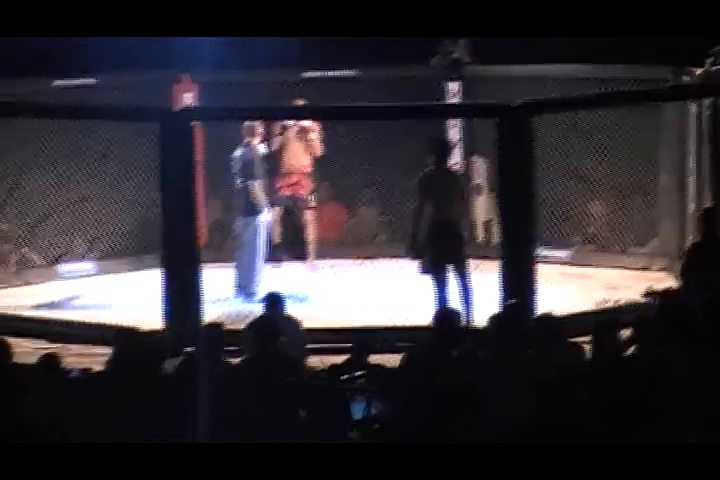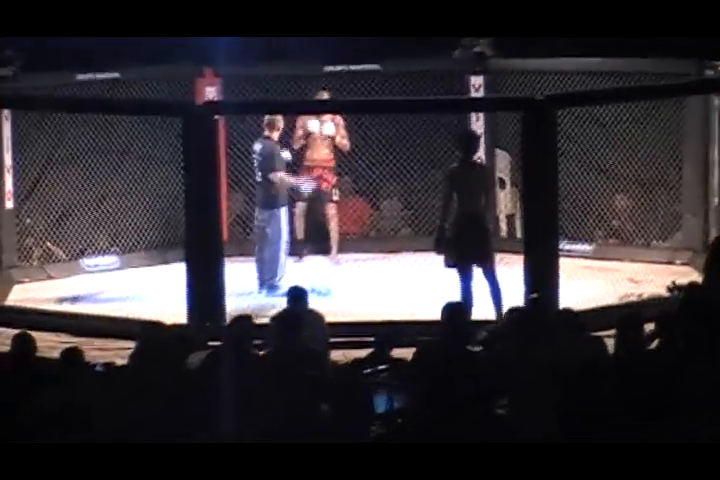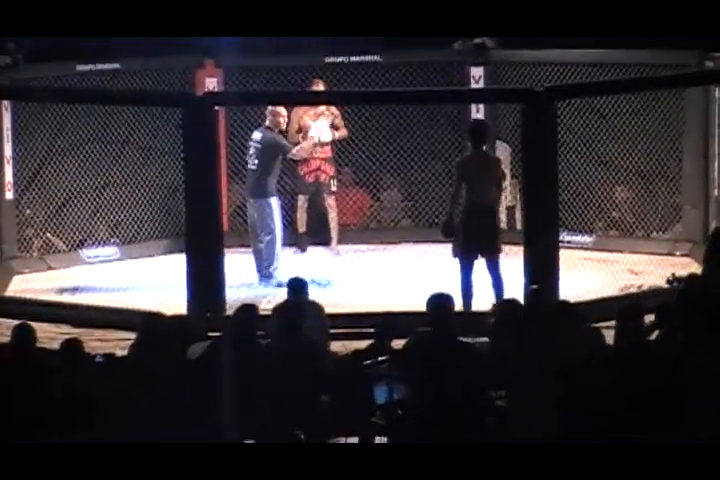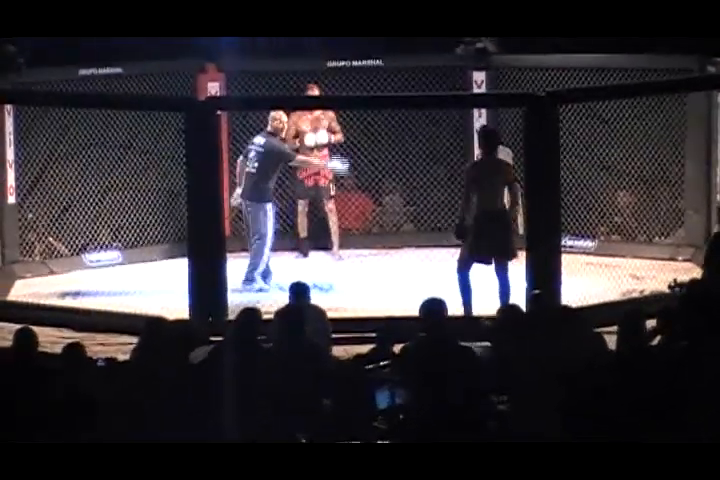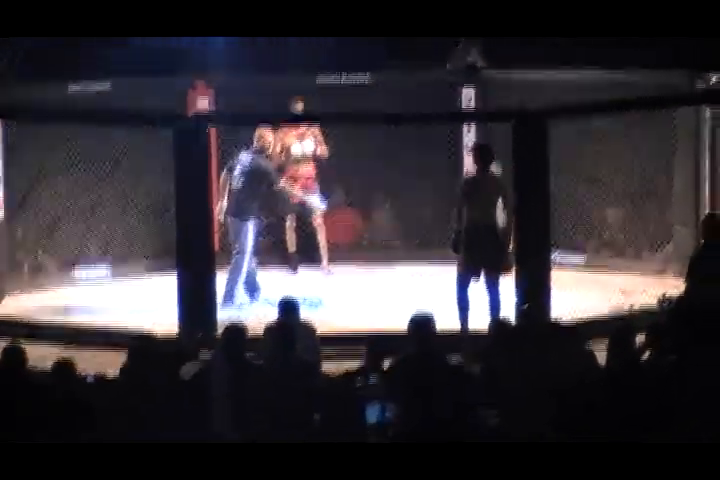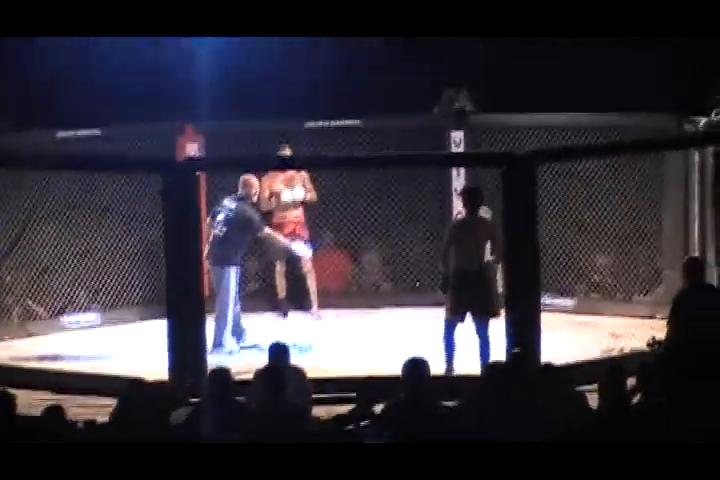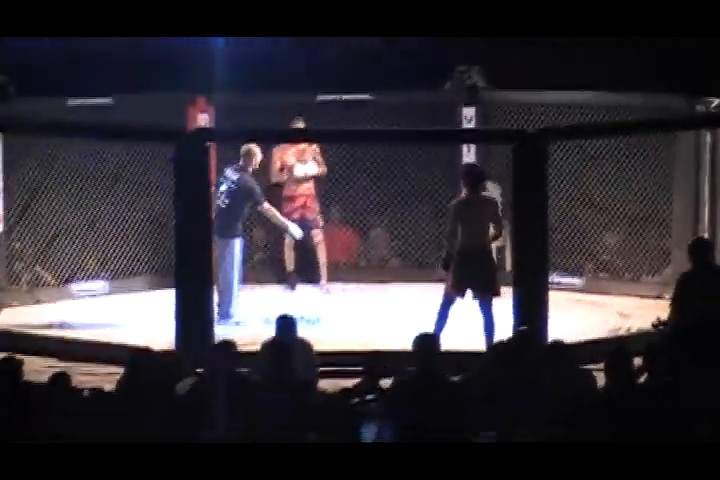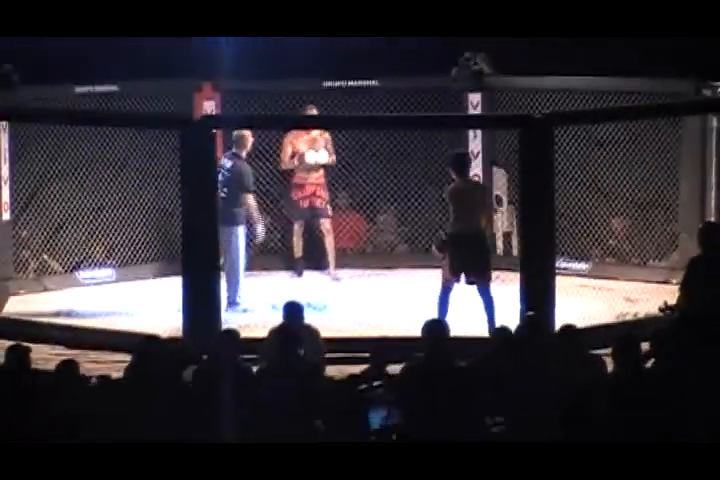
dt=0.2s
person 1, frame 1
left shoulder: (426, 179)
right shoulder: (457, 178)
left elbow: (420, 209)
right elbow: (464, 207)
left wrist: (414, 234)
left hip: (435, 231)
right hip: (454, 230)
left knee: (441, 286)
right knee: (463, 279)
right ankle: (467, 320)
person 1, frame 2
left shoulder: (453, 173)
right shoulder: (483, 171)
left elbow: (447, 203)
right elbow: (488, 200)
left wrist: (441, 229)
left hip: (462, 226)
right hip: (480, 225)
left knee: (466, 280)
right knee: (490, 276)
right ankle: (499, 316)
person 1, frame 3
left shoulder: (464, 163)
right shoulder: (495, 162)
left elbow: (456, 192)
right elbow: (499, 191)
left wrist: (450, 216)
left hip: (470, 216)
right hip: (489, 216)
left knee: (466, 270)
right knee: (494, 269)
left ankle: (467, 312)
person 1, frame 4
left shoulder: (474, 168)
right shoulder: (506, 167)
left elbow: (467, 198)
right elbow: (514, 197)
left wrist: (462, 219)
right wrist: (510, 217)
left hip: (481, 221)
right hip: (501, 221)
left knee: (462, 269)
right knee: (502, 273)
left ankle: (467, 313)
person 1, frame 5
left shoulder: (468, 183)
right shoulder: (499, 183)
left elbow: (459, 212)
right elbow: (509, 212)
left wrist: (458, 232)
right wrist: (507, 234)
left hip: (472, 235)
right hip: (492, 236)
left knee: (462, 285)
right knee: (492, 288)
left ankle: (464, 327)
person 1, frame 6
left shoulder: (456, 226)
right shoulder: (488, 226)
left elbow: (445, 255)
right elbow: (497, 255)
left wrist: (446, 275)
left hip: (459, 279)
right hip: (480, 279)
left knee: (450, 327)
right knee: (482, 331)
left ankle: (449, 368)
person 1, frame 7
left shoulder: (458, 205)
right shoulder: (491, 203)
left elbow: (451, 234)
right elbow: (498, 232)
left wrist: (449, 253)
left hip: (463, 257)
right hip: (484, 258)
left knee: (447, 303)
right knee: (486, 309)
person 1, frame 8
left shoulder: (452, 191)
right shoulder: (480, 188)
left elbow: (455, 219)
right elbow: (488, 217)
left wrist: (446, 237)
left hip: (458, 241)
right hip: (478, 241)
left knee: (446, 289)
right knee: (485, 291)
person 2, frame 1
left shoulder: (239, 152)
right shoulder: (252, 155)
right elbow: (254, 185)
right wrist: (264, 209)
left hip: (242, 209)
right hip: (254, 211)
left knee: (243, 250)
right knee: (254, 252)
left ankle: (240, 288)
right ankle: (250, 292)
person 2, frame 2
left shoulder: (258, 145)
right shoulder: (271, 148)
right elbow: (276, 176)
left wrist: (280, 158)
right wrist: (298, 182)
left hip: (261, 202)
right hip: (274, 204)
left knee: (261, 244)
right knee: (278, 245)
left ankle: (263, 283)
right ankle: (273, 286)
person 2, frame 3
left shoulder: (256, 134)
right shoulder: (273, 139)
right elbow: (297, 153)
right wrist: (314, 137)
left hip: (252, 192)
right hip: (265, 194)
left knee: (257, 234)
right knee: (272, 234)
left ankle: (263, 274)
right ankle: (269, 276)
person 2, frame 4
left shoulder: (256, 139)
right shoulder: (278, 147)
left elbow: (241, 163)
right elbow: (300, 161)
left wrist: (240, 187)
right wrist: (326, 163)
left hip: (248, 196)
right hip: (261, 199)
left knee: (255, 238)
right knee: (264, 240)
left ankle: (264, 276)
right ankle: (250, 280)
person 2, frame 5
left shoulder: (242, 156)
right shoulder: (261, 164)
left elbow: (224, 178)
right elbow: (281, 185)
left wrist: (223, 201)
left hip: (233, 212)
right hip: (245, 215)
left knee: (246, 254)
right knee: (242, 255)
left ankle: (253, 292)
right ankle: (228, 298)
person 2, frame 6
left shoulder: (226, 202)
right shoulder: (246, 213)
left elbow: (209, 223)
right elbow: (267, 234)
left wrist: (208, 246)
right wrist: (291, 246)
left hip: (215, 257)
right hip: (227, 261)
left knee: (231, 300)
right knee: (226, 303)
left ankle: (240, 336)
right ankle: (218, 344)
person 2, frame 7
left shoulder: (228, 171)
right shoulder: (248, 182)
left elbow: (214, 193)
right elbow: (266, 208)
left wrist: (214, 215)
right wrist: (288, 224)
left hip: (217, 228)
right hip: (231, 232)
left knee: (223, 271)
right knee: (232, 273)
left ankle: (224, 308)
right ankle: (226, 315)
person 2, frame 8
left shoulder: (223, 160)
right shoulder: (243, 168)
left elbow: (219, 186)
right elbow: (248, 199)
right wrist: (258, 222)
left hip: (219, 217)
right hip: (233, 220)
right knee: (235, 262)
right ankle: (233, 302)
person 3, frame 1
left shoulder: (313, 126)
right shoulder: (283, 124)
left elbow: (318, 152)
right elbow: (273, 147)
left wrist: (310, 131)
right wrist: (281, 130)
left hip: (305, 175)
right hip: (285, 174)
left knee: (309, 217)
right knee: (275, 214)
left ankle: (310, 258)
right ankle: (277, 247)
person 3, frame 2
left shoulder: (336, 120)
right shoulder: (304, 119)
left elbow: (346, 146)
right elbow: (295, 144)
left wrist: (335, 135)
right wrist: (305, 135)
left hip: (328, 169)
right hip: (308, 168)
left knee: (331, 212)
right knee: (299, 209)
left ankle: (334, 253)
right ankle: (300, 245)
person 3, frame 3
left shoulder: (332, 111)
right shoulder: (298, 112)
left elbow: (345, 132)
right elbow: (290, 136)
left wrist: (334, 134)
right wrist: (303, 136)
left hip: (325, 160)
right hip: (306, 161)
left knee: (330, 202)
right knee: (302, 202)
left ankle: (334, 243)
right ankle: (302, 239)
person 3, frame 4
left shoulder: (328, 115)
right shoulder: (295, 117)
left elbow: (341, 137)
right elbow: (288, 142)
left wrist: (330, 138)
right wrist: (300, 141)
left hip: (323, 165)
right hip: (304, 166)
left knee: (330, 207)
right knee: (302, 207)
left ankle: (335, 248)
right ankle: (303, 244)
person 3, frame 5
left shoulder: (313, 129)
right shoulder: (281, 133)
left elbow: (325, 153)
right elbow: (275, 159)
left wrist: (315, 149)
right wrist: (287, 154)
left hip: (310, 180)
right hip: (291, 181)
left knee: (318, 221)
right knee: (290, 222)
left ankle: (324, 262)
right ankle: (293, 259)
person 3, frame 6
left shoulder: (301, 174)
right shoulder: (268, 179)
left elbow: (314, 196)
right elbow: (263, 205)
left wrist: (304, 195)
right wrist: (276, 200)
left hip: (299, 225)
right hip: (279, 226)
left knee: (308, 266)
right knee: (280, 268)
left ankle: (314, 307)
right ankle: (283, 305)
person 3, frame 7
left shoulder: (312, 147)
right shoulder: (279, 151)
left elbow: (324, 169)
right elbow: (274, 178)
left wrist: (316, 170)
right wrist: (288, 173)
left hip: (309, 197)
right hip: (290, 199)
left knee: (318, 238)
right knee: (289, 240)
left ankle: (324, 280)
right ankle: (291, 278)
person 3, frame 8
left shoulder: (324, 136)
right shoulder: (291, 137)
left elbow: (333, 158)
right elbow: (283, 164)
left wrist: (327, 159)
right wrist: (299, 160)
left hip: (319, 185)
right hip: (299, 186)
left knee: (327, 227)
right knee: (297, 228)
left ankle: (332, 269)
right ankle: (298, 265)
